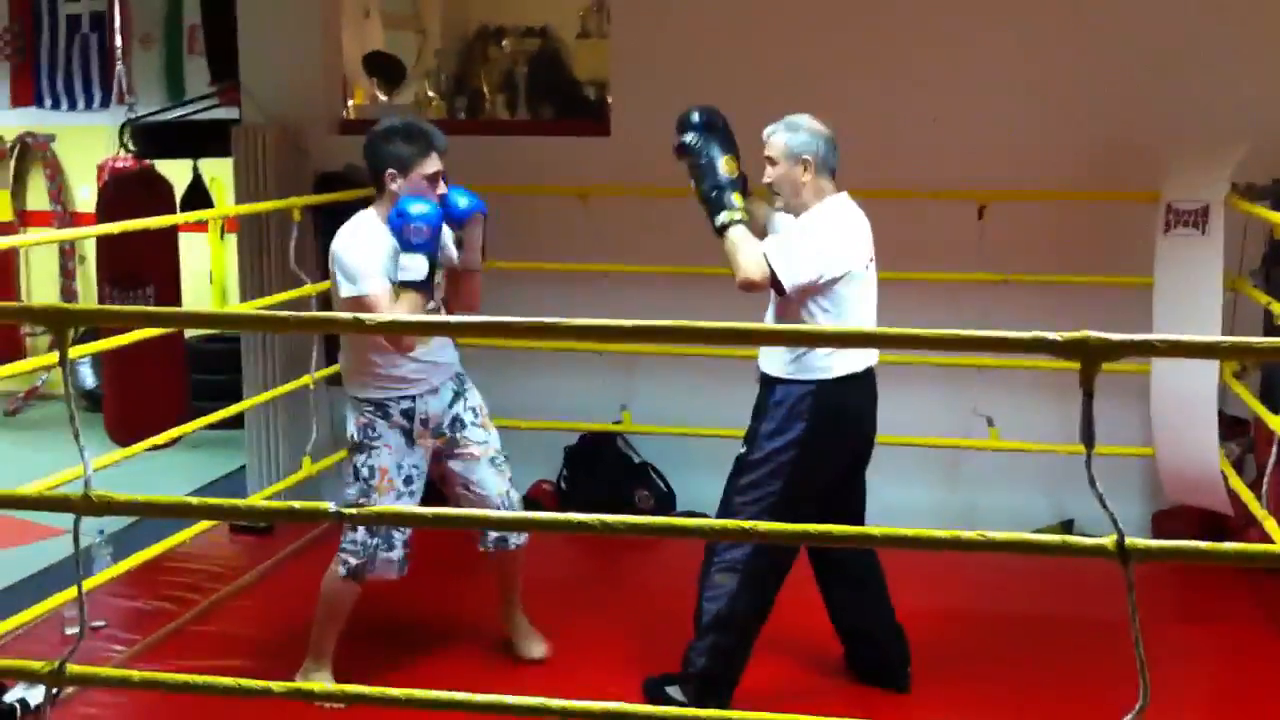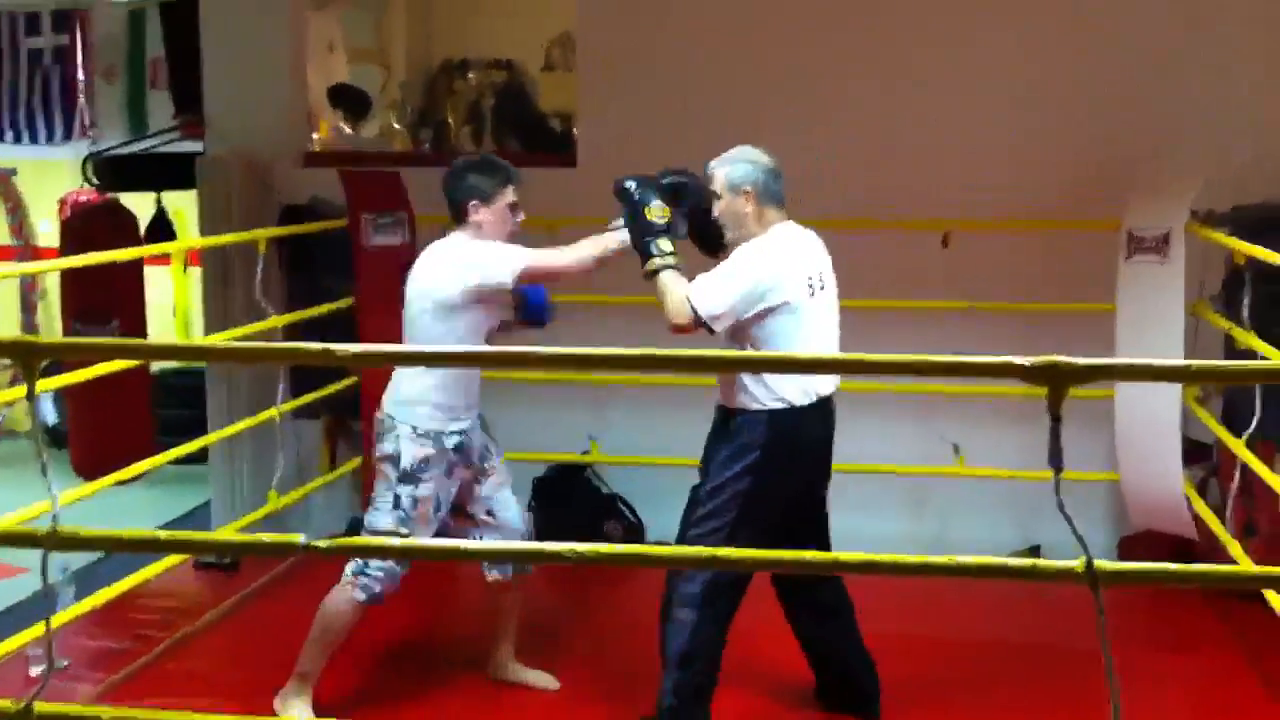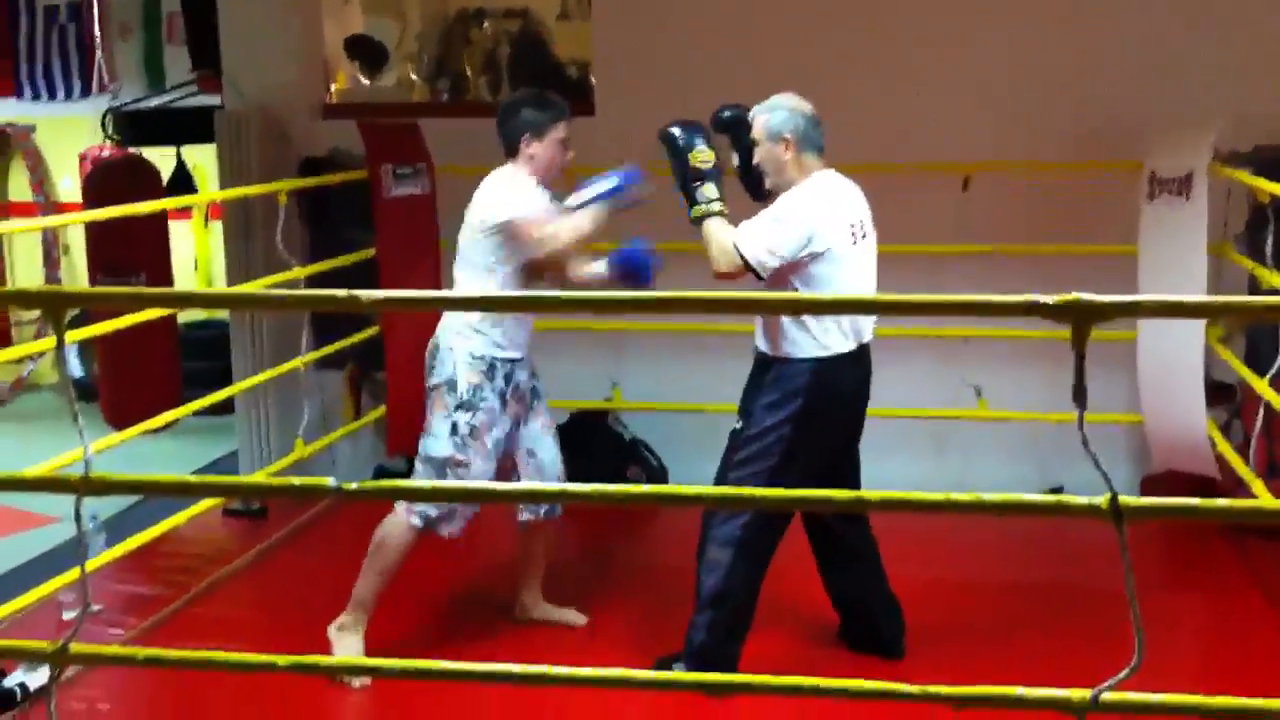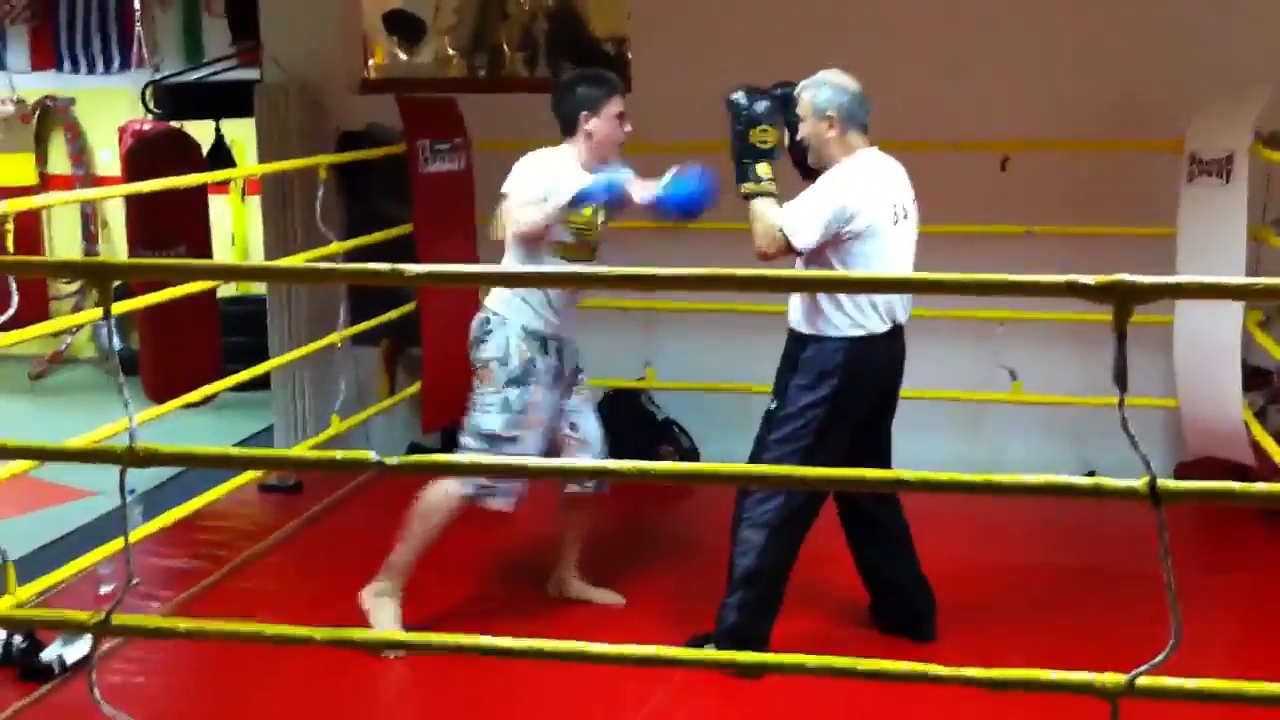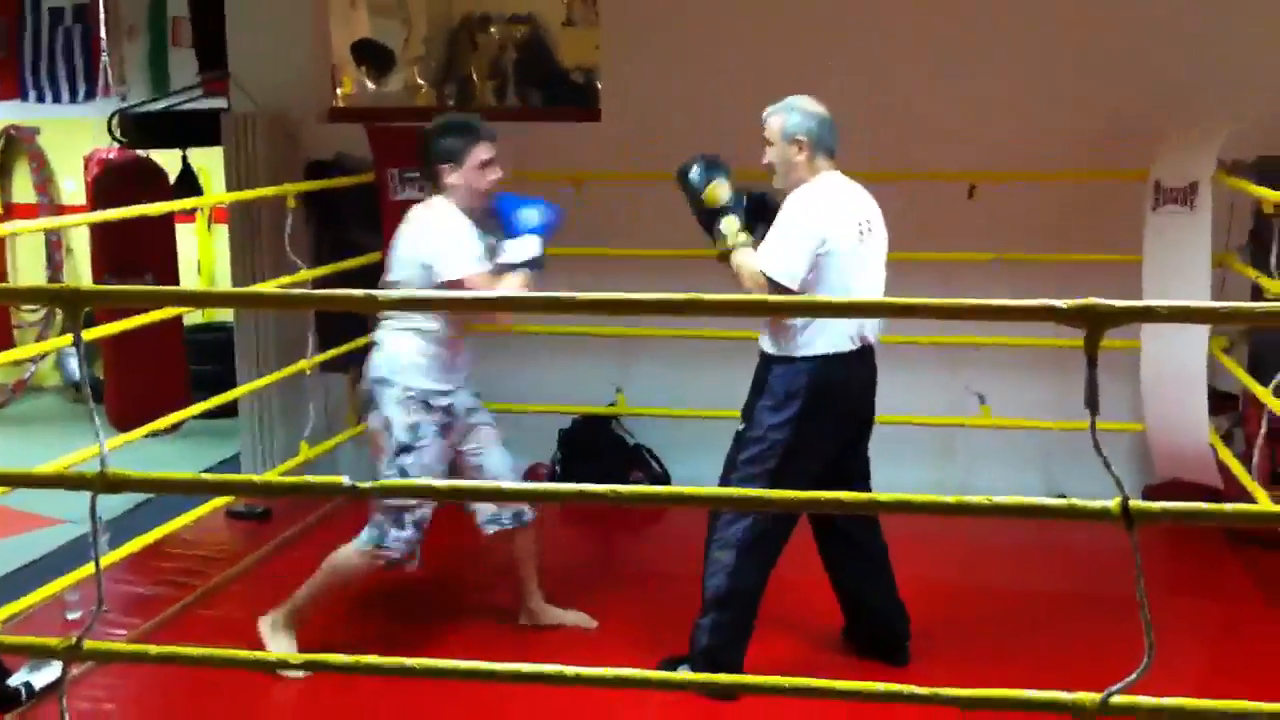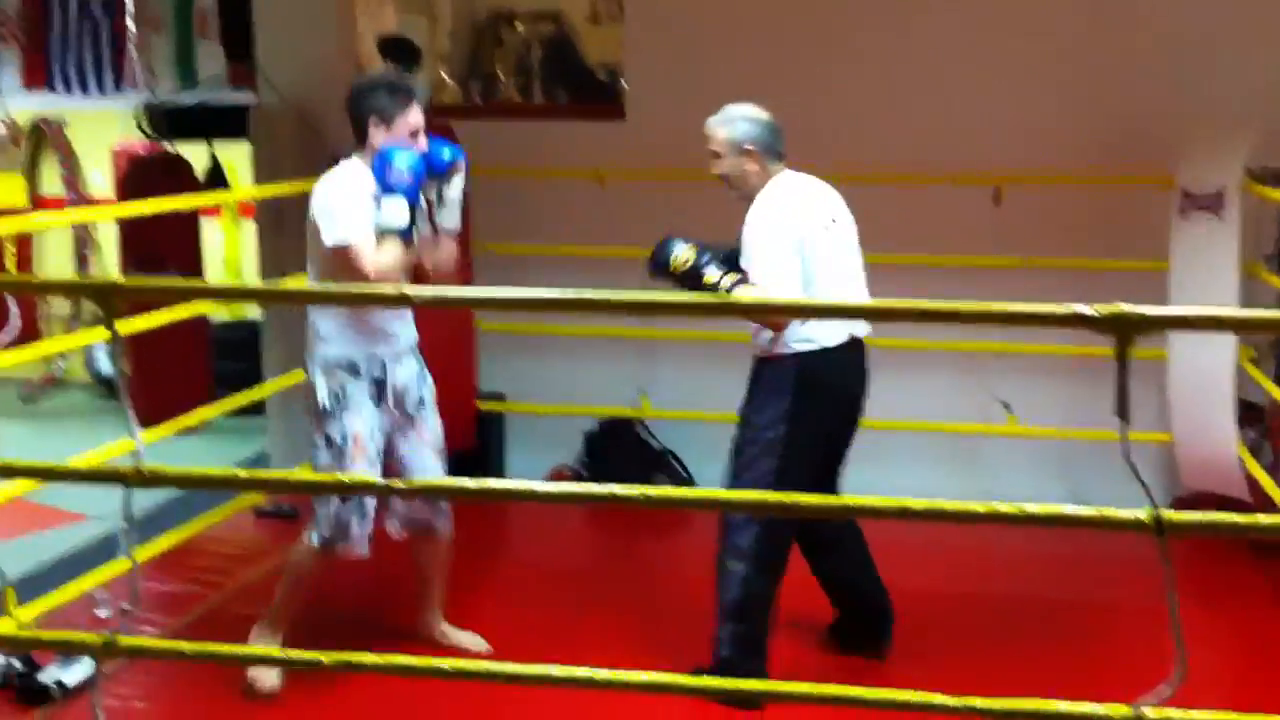
dt=0.4s
person 1, frame 1
left shoulder: (827, 227)
right shoulder: (834, 217)
left elbow: (752, 273)
right elbow: (770, 232)
left wrist: (719, 194)
right wrist: (725, 168)
left hip: (810, 403)
right hip: (844, 398)
left knee: (744, 538)
right knee: (840, 532)
left ankle: (704, 683)
right ankle: (882, 657)
person 1, frame 2
left shoulder: (764, 260)
right shoulder: (804, 244)
left elbow: (681, 314)
left wrist: (654, 239)
right wrist: (694, 222)
left hip: (764, 434)
right hip: (808, 424)
left knee: (699, 574)
person 1, frame 3
left shoulder: (804, 207)
right shoulder: (842, 192)
left elbow: (726, 261)
right elbow: (775, 208)
left wrist: (701, 185)
right wrist: (743, 167)
left hip: (802, 380)
right hip: (842, 371)
left knee: (737, 512)
right knee: (836, 506)
left ankle: (709, 656)
right ankle: (876, 627)
person 1, frame 4
left shoulder: (847, 186)
right shoulder: (886, 172)
left elbow: (770, 241)
right elbow: (820, 199)
left wrist: (754, 162)
right wrist: (788, 146)
left hip: (833, 360)
right hip: (875, 351)
left knee: (771, 494)
right knee: (868, 485)
left ankle: (740, 635)
right ankle: (907, 609)
person 1, frame 5
left shoulder: (808, 205)
right shoulder: (857, 199)
left elbow: (762, 286)
left wrist: (725, 219)
right wrist: (758, 224)
left hip: (806, 378)
right hip: (851, 370)
left knee: (745, 512)
right knee: (845, 507)
left ankle: (715, 658)
right ankle: (882, 631)
person 1, frame 6
left shoulder: (774, 211)
right shoulder: (817, 194)
left elbow: (774, 312)
left wrist: (710, 274)
right wrist: (732, 267)
left hip: (801, 374)
right hip: (840, 364)
left knee: (754, 519)
right knee: (816, 500)
left ankle: (739, 667)
right ankle: (866, 620)
person 2, frame 1
left shoulder: (439, 218)
right shoulder: (356, 241)
left elbow: (466, 303)
right elbow: (399, 336)
left wrist: (469, 245)
right wrist: (417, 256)
left hip: (450, 390)
right hip: (385, 407)
left knee: (500, 507)
right knee: (370, 540)
left ankle: (514, 620)
right ankle: (316, 664)
person 2, frame 2
left shoulder: (468, 256)
right shoulder: (464, 258)
right elbow: (564, 263)
left wrist: (517, 312)
right wrist: (626, 233)
left hip: (462, 429)
right hip: (417, 434)
left knee: (511, 532)
right knee: (375, 568)
left ankle: (503, 657)
person 2, frame 3
left shoulder: (524, 191)
right shoulder: (509, 187)
left elbow: (560, 267)
right elbow: (549, 242)
left wrist: (612, 269)
right wrist: (595, 199)
left hip: (511, 362)
right hip: (471, 361)
left knee: (543, 476)
right knee: (437, 495)
left ankle: (530, 597)
right ankle: (350, 620)
person 2, frame 4
left shoulder: (609, 173)
right shoulder: (540, 166)
left elbow: (665, 199)
right elbow: (512, 233)
left wrist: (683, 189)
right wrist: (569, 203)
left hip: (554, 341)
right hip: (516, 335)
left knee: (586, 454)
left ankle: (566, 575)
right ankle: (386, 587)
person 2, frame 5
left shoulder: (448, 223)
right shoulder: (441, 228)
left elbow: (471, 295)
left wrist: (504, 243)
right wrist: (526, 249)
left hip: (447, 390)
right hip: (407, 396)
left knee: (508, 495)
right knee: (396, 533)
left ankle: (534, 605)
right ankle: (280, 620)
person 2, frame 6
left shoulder: (405, 186)
right shoulder: (338, 191)
left elbow: (442, 270)
right elbow: (381, 279)
left wrist: (448, 199)
right wrist: (399, 205)
left hip: (402, 364)
right hip: (348, 370)
left knee: (428, 500)
right knee: (345, 513)
left ankle: (430, 620)
right ankle: (268, 633)
